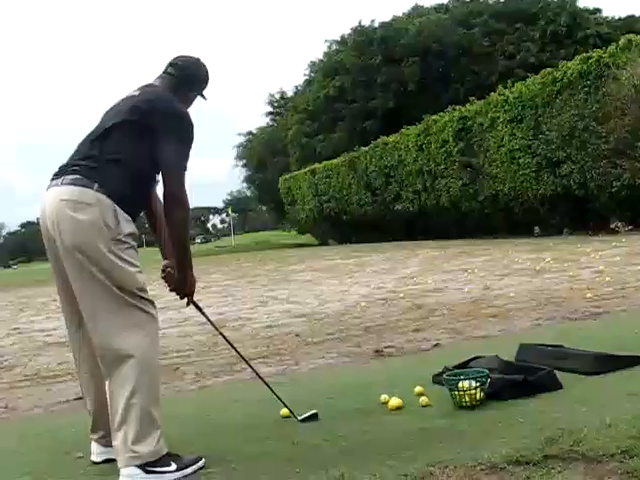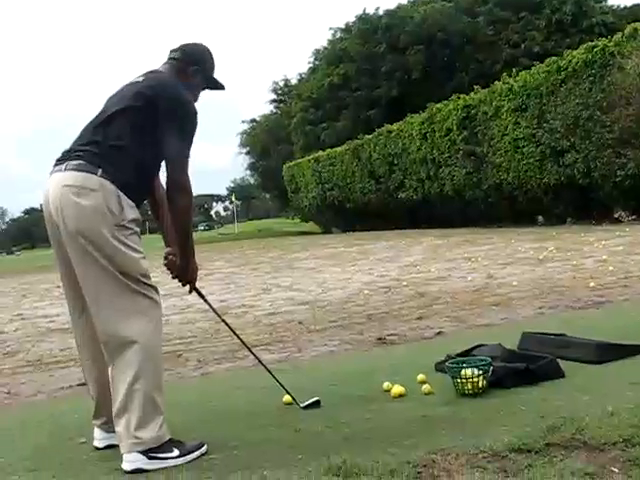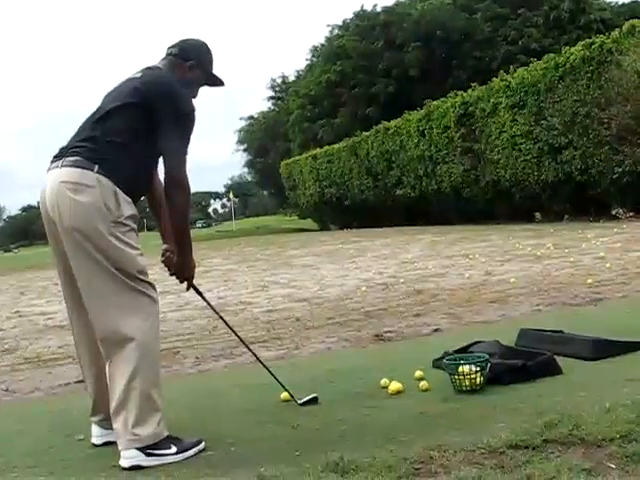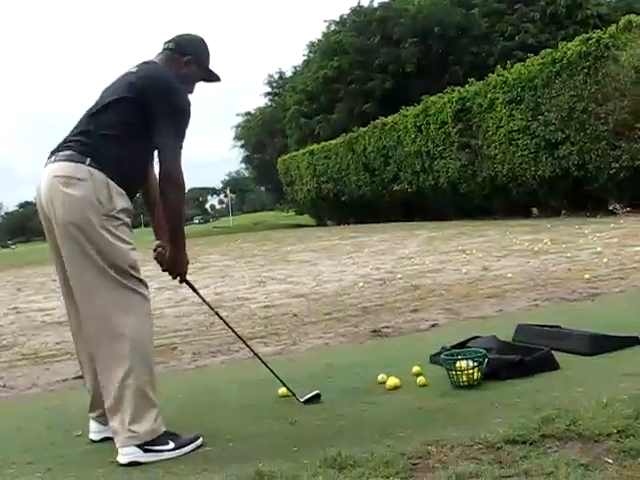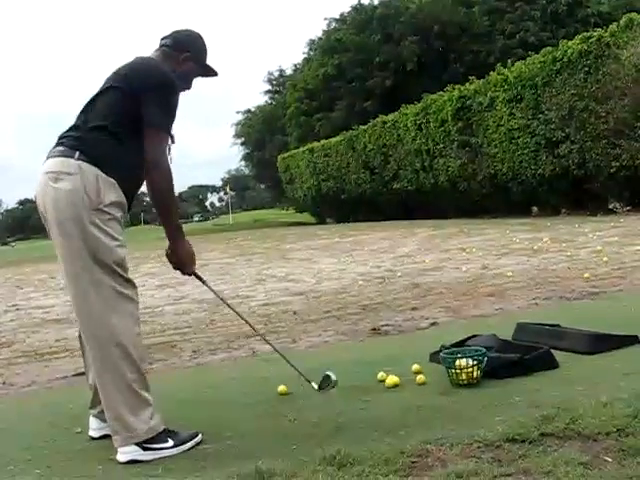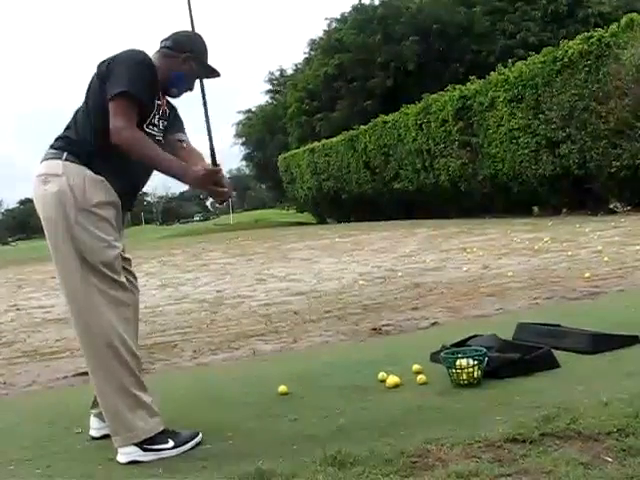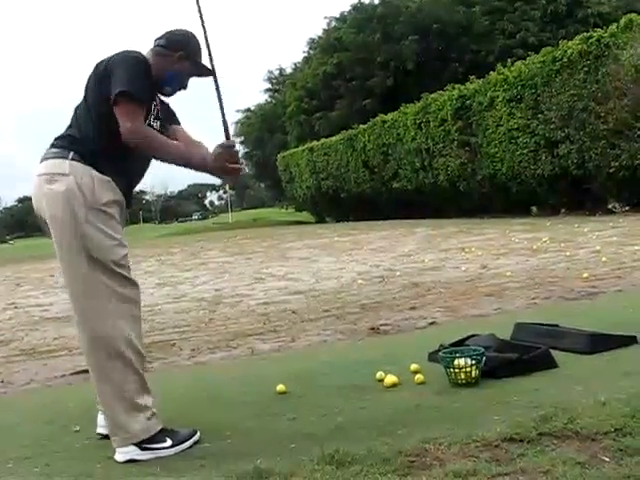
dt=0.3s
person 1, frame 1
left shoulder: (133, 104)
right shoulder: (173, 115)
left elbow: (146, 191)
right elbow: (175, 199)
left wrist: (168, 258)
right wrist: (184, 267)
left hip: (58, 204)
right hip: (89, 208)
left knee: (92, 331)
right knee: (133, 328)
left ankle: (107, 436)
person 1, frame 2
left shoulder: (139, 90)
right shoulder: (176, 100)
left elbow: (151, 178)
right elbow: (178, 186)
left wrist: (170, 245)
right wrist: (187, 255)
left hip: (61, 189)
right hip: (92, 195)
left knee: (95, 317)
right knee: (136, 313)
left ankle: (111, 421)
right ankle: (143, 442)
person 1, frame 3
left shoulder: (138, 86)
right shoulder: (173, 96)
left elbow: (149, 175)
right elbow: (175, 182)
left wrist: (167, 242)
right wrist: (184, 251)
left hip: (59, 186)
right hip: (89, 192)
left knee: (93, 314)
right knee: (133, 311)
left ankle: (109, 418)
right ankle: (141, 439)
person 1, frame 4
left shoulder: (137, 82)
right shoulder: (167, 90)
left elbow: (145, 172)
right elbow: (170, 175)
left wrist: (161, 238)
right wrist: (177, 246)
left hip: (58, 182)
right hip: (85, 187)
left knee: (91, 309)
right knee: (122, 307)
left ankle: (107, 413)
right ankle: (139, 435)
person 1, frame 5
left shoulder: (138, 78)
right shoulder: (158, 80)
left elbow: (146, 166)
right elbow: (156, 164)
left wrist: (169, 236)
right wrist: (177, 239)
left hip: (65, 182)
right hip: (81, 183)
left knee: (96, 306)
right knee: (111, 305)
left ankle: (107, 411)
right ankle: (137, 434)
person 1, frame 6
left shoulder: (164, 107)
right shoulder: (133, 63)
left elbow: (185, 151)
right elbow: (121, 133)
left wrist: (210, 177)
right wrist: (191, 176)
left hip: (99, 196)
right hip: (73, 183)
left knee: (117, 301)
right knee: (105, 308)
left ankle: (108, 411)
right ankle: (137, 434)
person 1, frame 7
left shoulder: (157, 104)
right shoulder: (130, 65)
left elbow: (184, 143)
right elbow: (132, 133)
left wrist: (217, 159)
right wrist: (207, 162)
left hip: (88, 189)
right hip: (75, 181)
left knee: (112, 303)
right knee: (112, 306)
left ankle: (116, 409)
right ankle: (136, 434)
